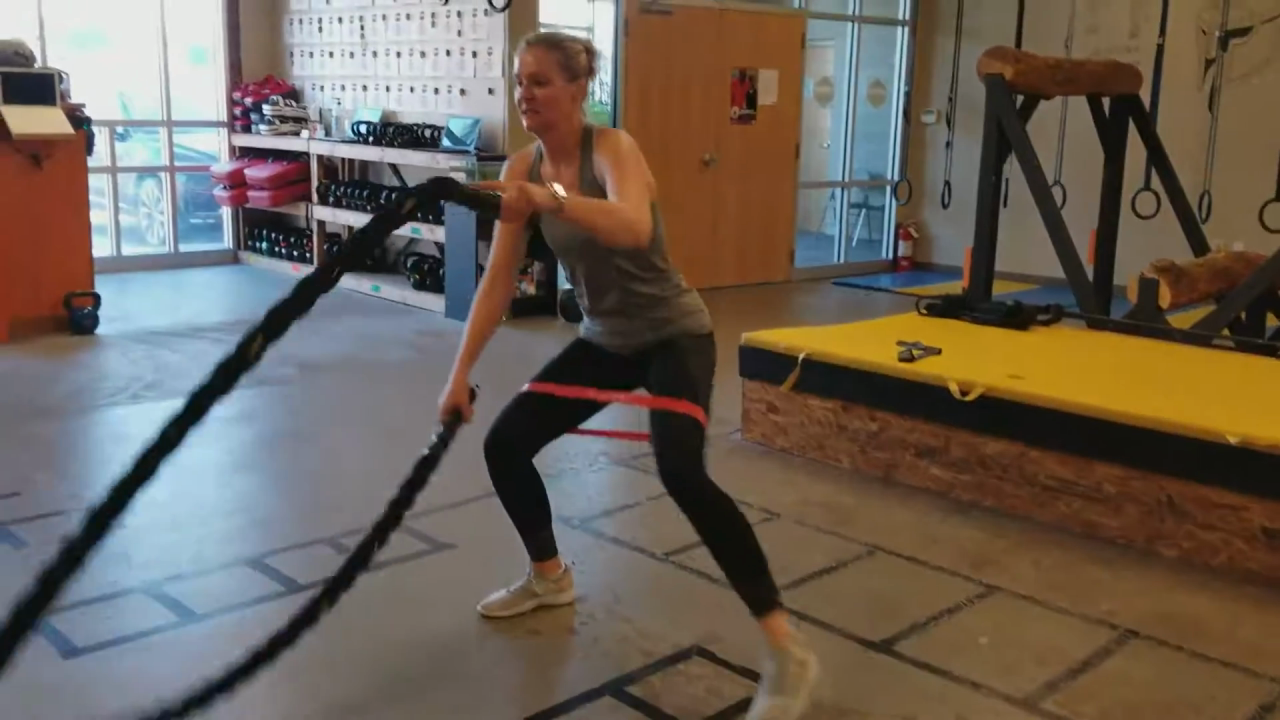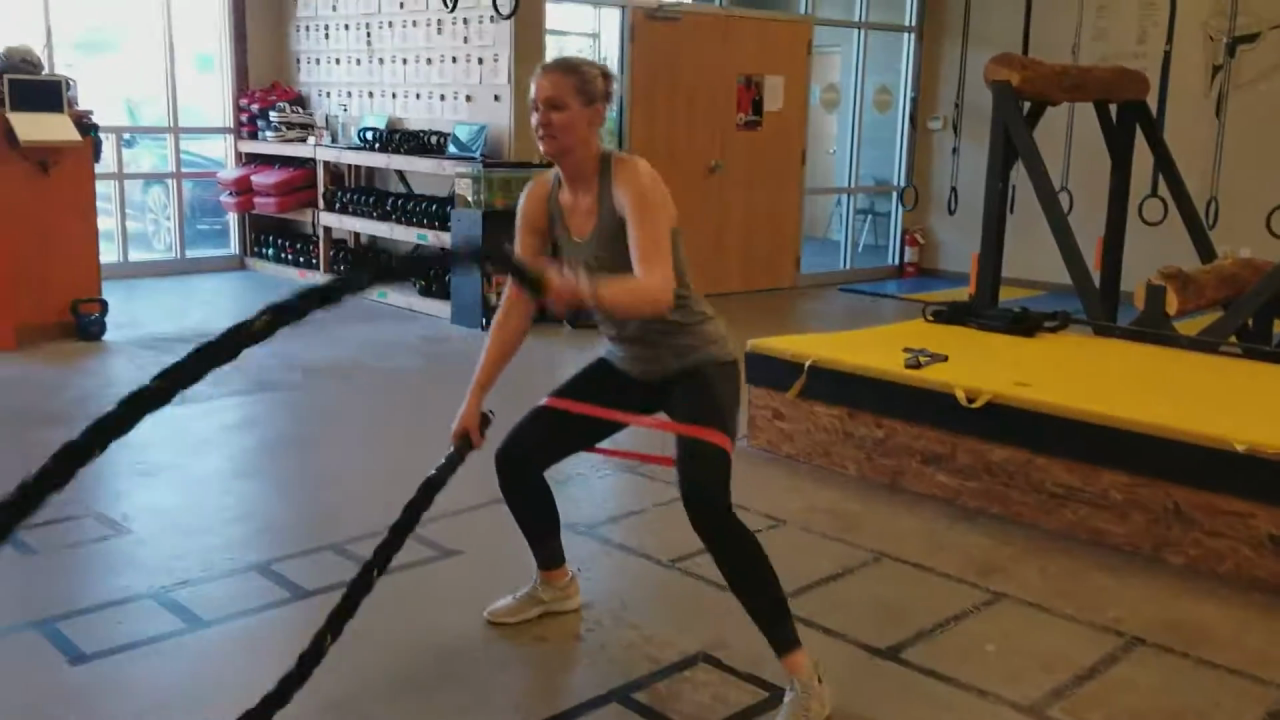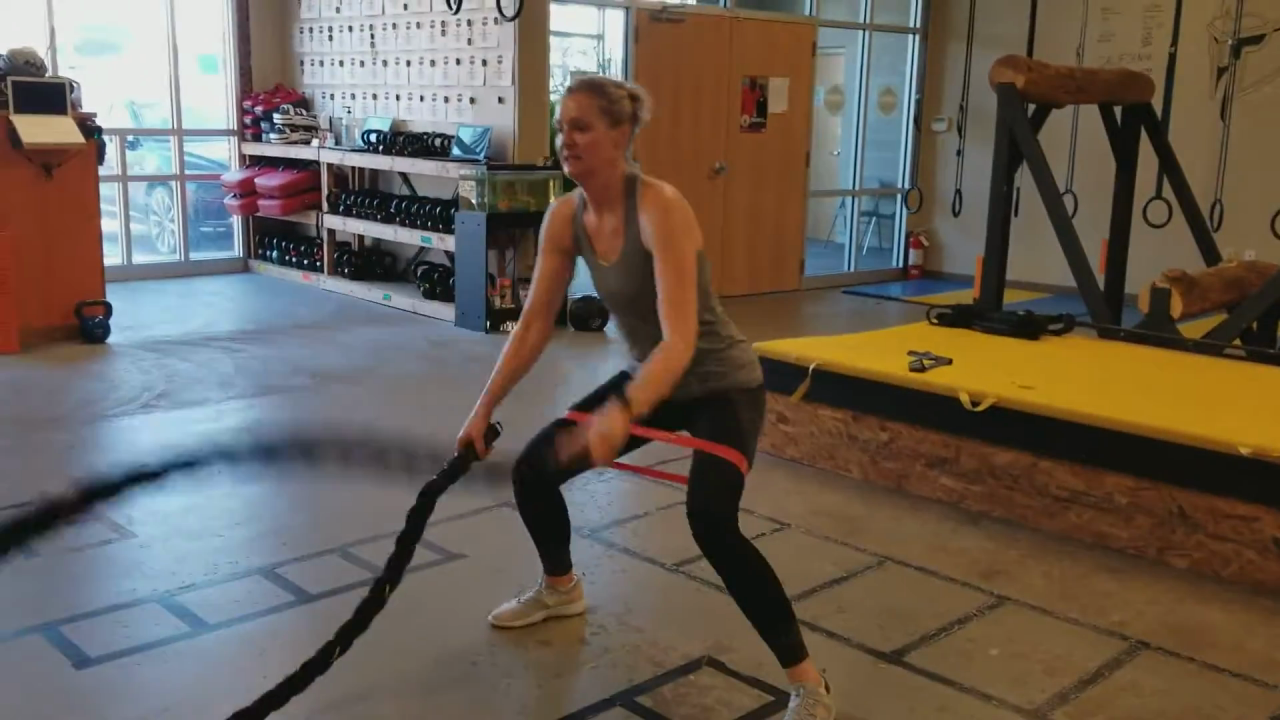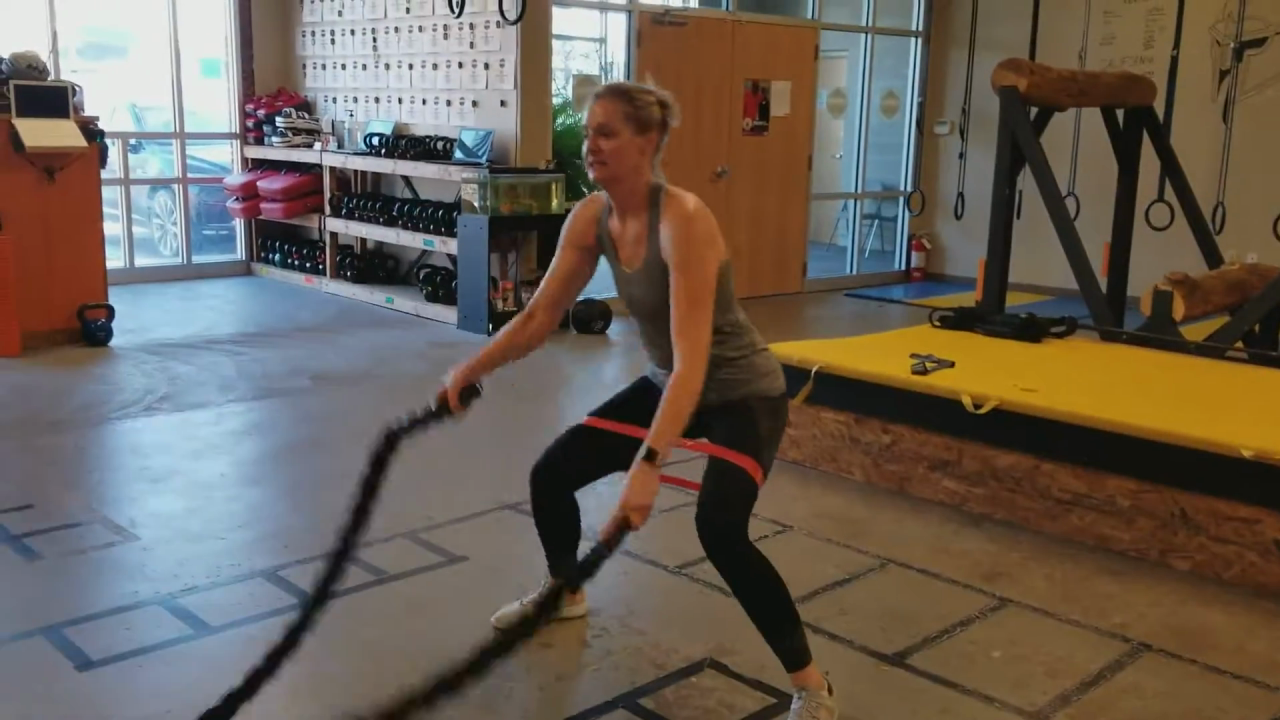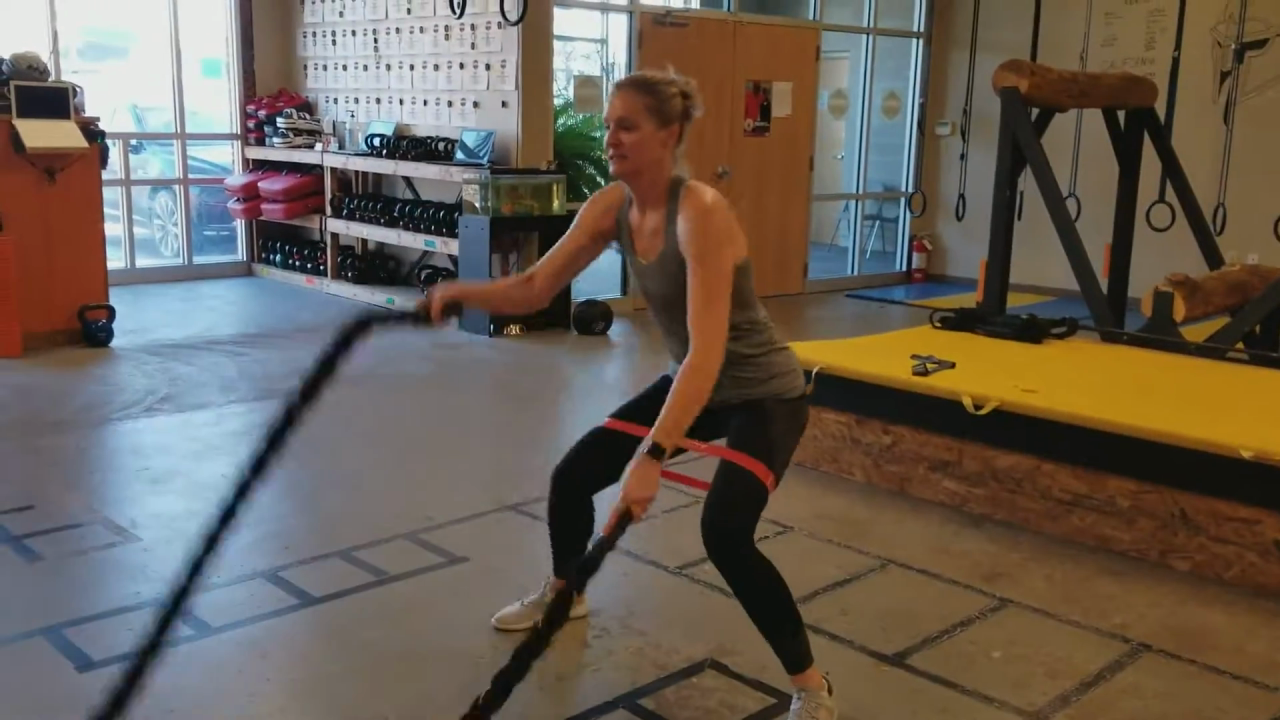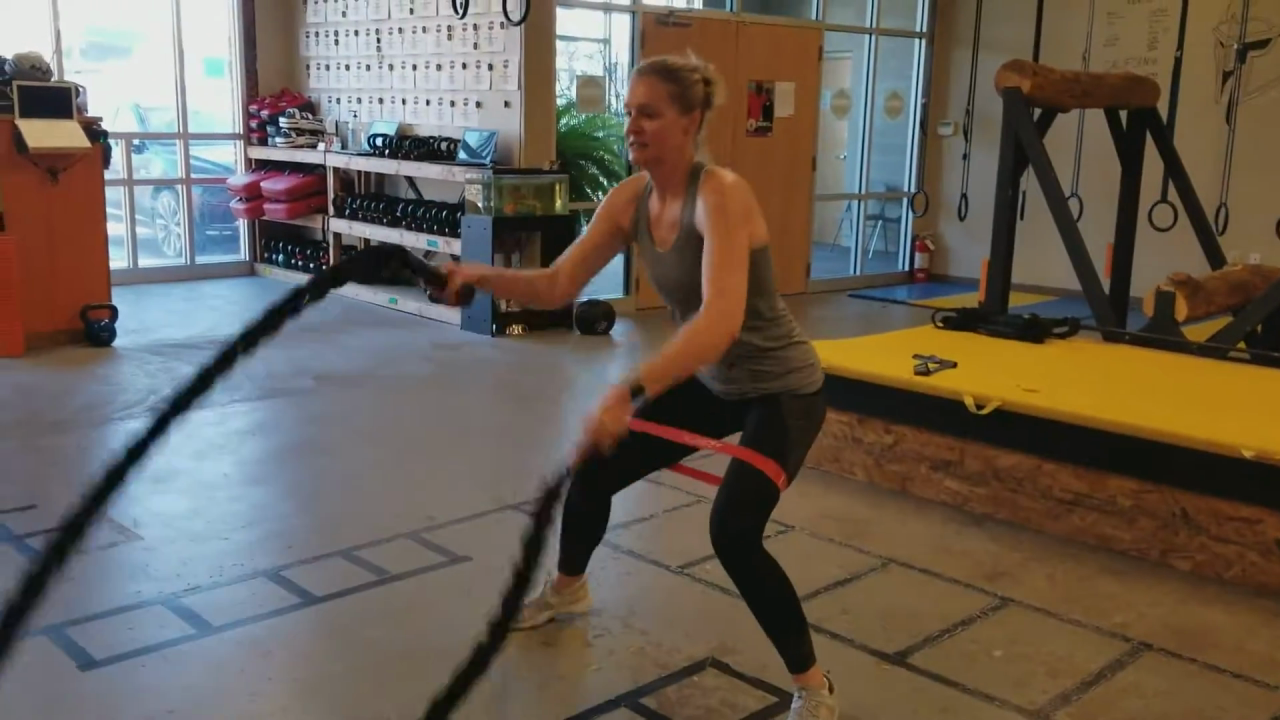
dt=0.1s
person 1, frame 1
left shoulder: (612, 149)
right shoulder: (519, 171)
left elbow: (632, 228)
right elbow: (497, 279)
left wrist: (551, 199)
right wrist: (462, 370)
left hip: (671, 336)
right hip: (603, 340)
left knee: (680, 472)
right knee: (504, 445)
left ankle: (786, 650)
right ankle: (549, 578)
person 1, frame 2
left shoulder: (634, 180)
right shoulder: (540, 196)
left elbow: (657, 287)
right elbow: (516, 307)
left wrist: (588, 292)
right wrist: (475, 397)
left hip: (696, 361)
right hip: (625, 363)
left knee: (706, 504)
right knee: (515, 456)
right ankle: (555, 584)
person 1, frame 3
left shoulder: (660, 208)
right shoulder: (565, 216)
left elbow: (679, 340)
right elbow: (534, 324)
left wrist: (622, 414)
right wrist: (482, 410)
left hip: (722, 384)
right hip: (646, 377)
left knee: (711, 524)
right knee: (532, 468)
right ankle: (561, 589)
person 1, frame 4
left shoulder: (686, 219)
right shoulder: (591, 217)
left elbow: (693, 359)
right elbow: (537, 317)
left wrist: (648, 464)
right wrist: (469, 371)
left hip: (743, 391)
right hip: (667, 381)
left knee: (720, 528)
right knee: (550, 472)
right ankle: (563, 592)
person 1, frame 5
left shoulder: (703, 212)
right shoulder: (610, 207)
left elbow: (706, 352)
right elbow: (534, 289)
left wrist: (649, 460)
right wrist: (459, 294)
left hip: (764, 393)
right hip: (689, 384)
left knee: (725, 533)
right knee: (572, 474)
right ankle: (561, 593)
person 1, frame 6
left shoulder: (723, 194)
right shoulder: (630, 200)
left elbow: (720, 320)
right elbow: (556, 288)
left wrist: (632, 393)
right wrist: (479, 276)
left hip: (782, 387)
right hip: (707, 378)
left knee: (733, 531)
right knee: (591, 469)
right ankle: (567, 588)
